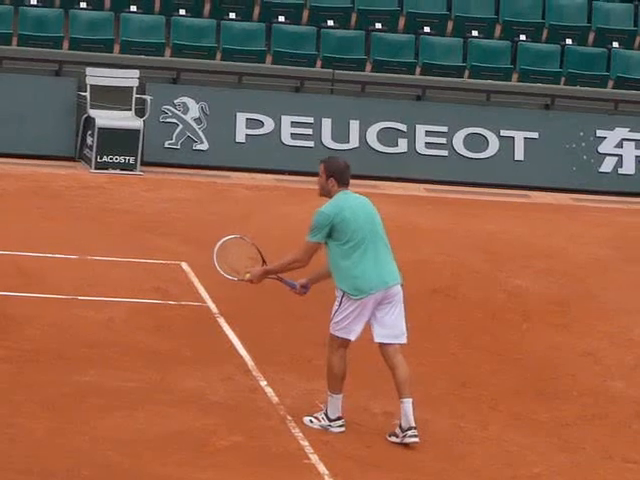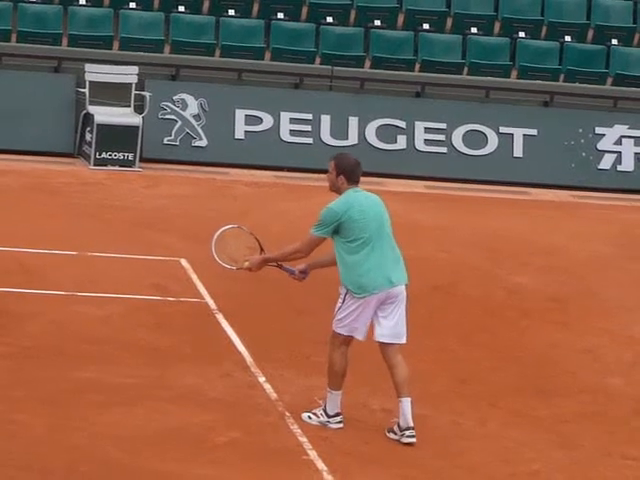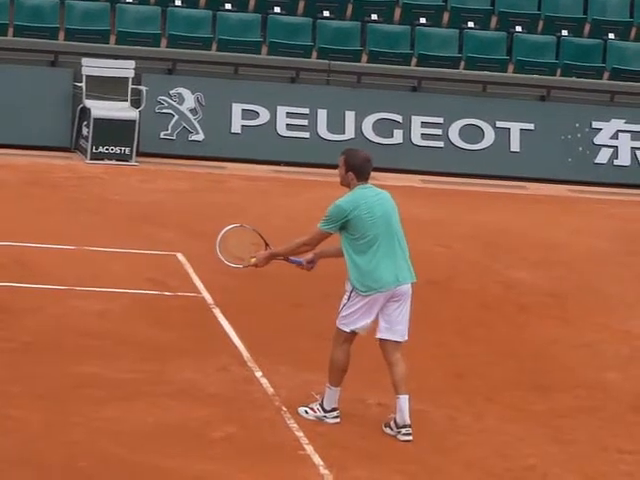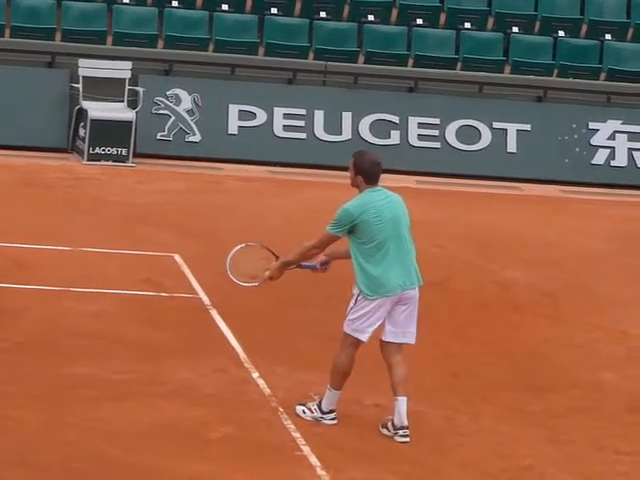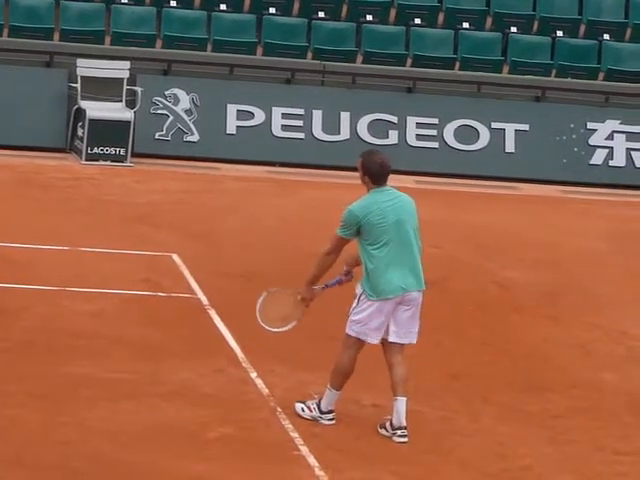
dt=0.7s
person 1, frame 1
left shoulder: (327, 212)
right shoulder: (364, 203)
left elbow: (301, 259)
left wrist: (264, 271)
right wrist: (311, 281)
left hip: (359, 289)
right hip: (390, 284)
left knee: (337, 346)
right knee: (393, 351)
left ankle: (333, 416)
right ankle: (408, 424)
person 1, frame 2
left shoulder: (336, 209)
right shoulder: (374, 200)
left elbow: (302, 249)
left wrist: (263, 259)
right wrist: (310, 267)
left hip: (363, 287)
right hip: (395, 282)
left knee: (339, 343)
right knee: (393, 351)
left ankle: (332, 412)
right ankle: (405, 424)
person 1, frame 3
left shoulder: (345, 205)
right shoulder: (385, 197)
left elbow: (308, 242)
left wrist: (271, 254)
right wrist: (318, 256)
left hip: (369, 285)
right hip: (401, 282)
left knee: (342, 340)
right knee: (392, 349)
left ankle: (329, 407)
right ankle: (403, 421)
person 1, frame 4
left shoulder: (353, 209)
right shoulder: (397, 200)
left elbow: (316, 246)
left wrist: (283, 264)
right wrist: (332, 256)
left hip: (376, 289)
right hip: (408, 286)
left knee: (348, 345)
right knee: (393, 351)
left ankle: (326, 409)
right ankle: (400, 423)
person 1, frame 5
left shoulder: (358, 210)
right shoulder: (408, 202)
left elbow: (331, 253)
left wrist: (309, 284)
right wrist: (353, 263)
left hip: (380, 290)
right hip: (412, 287)
left knee: (351, 346)
right knee: (395, 352)
left ankle: (325, 408)
right ankle: (399, 422)
